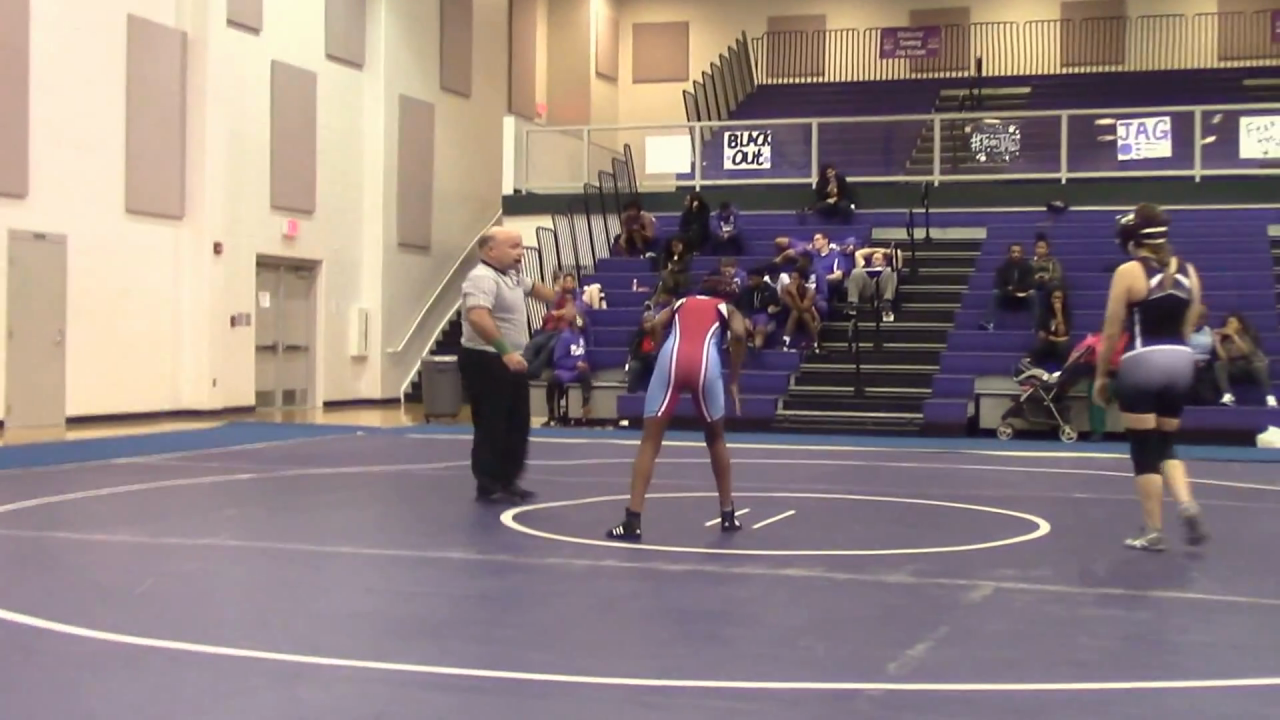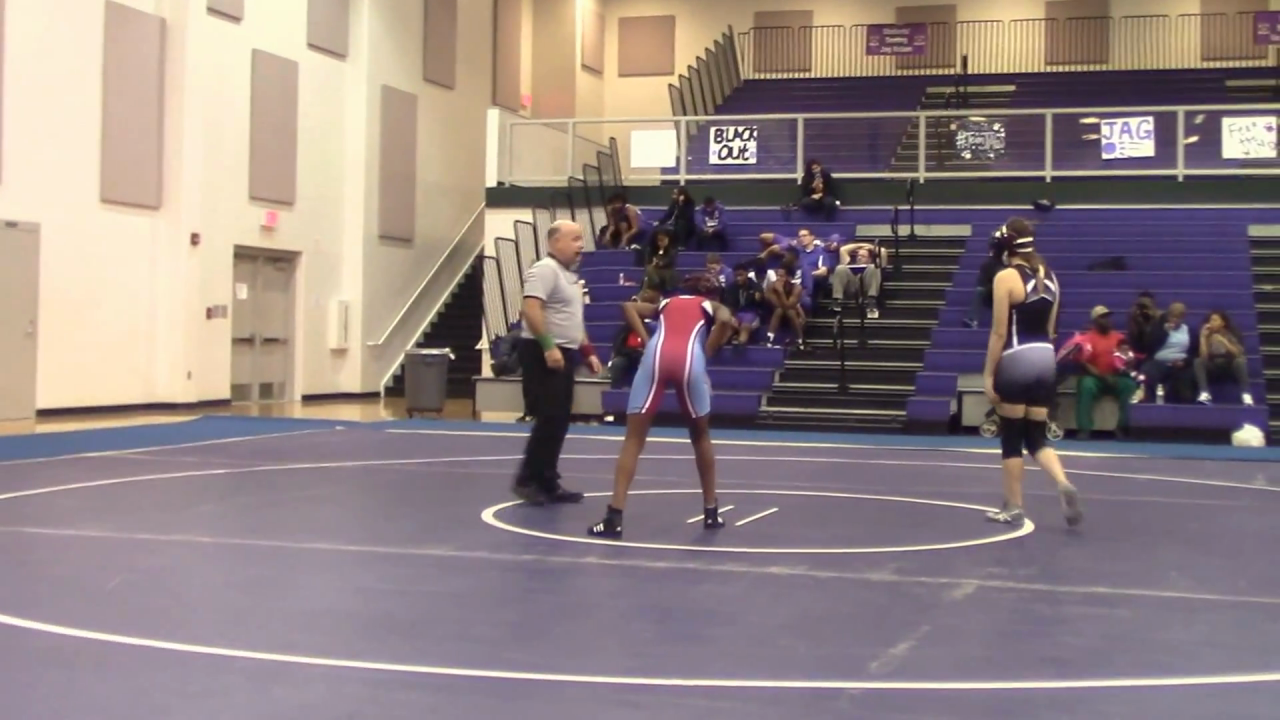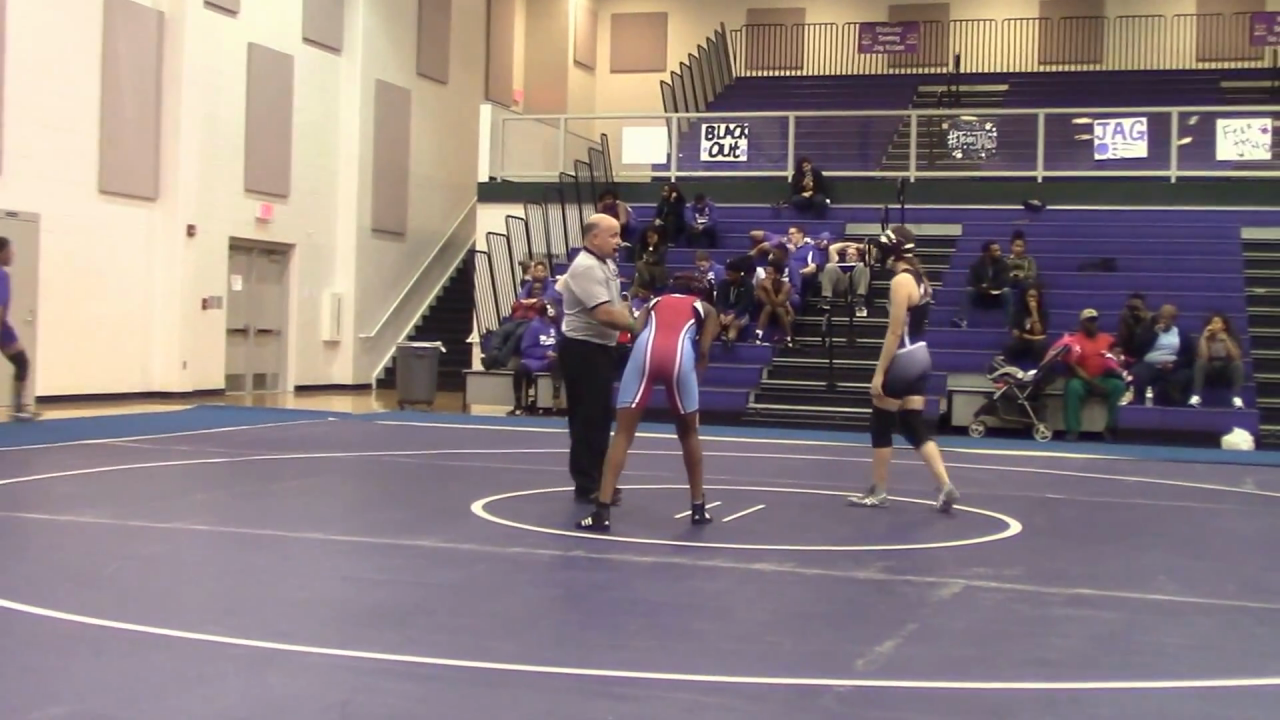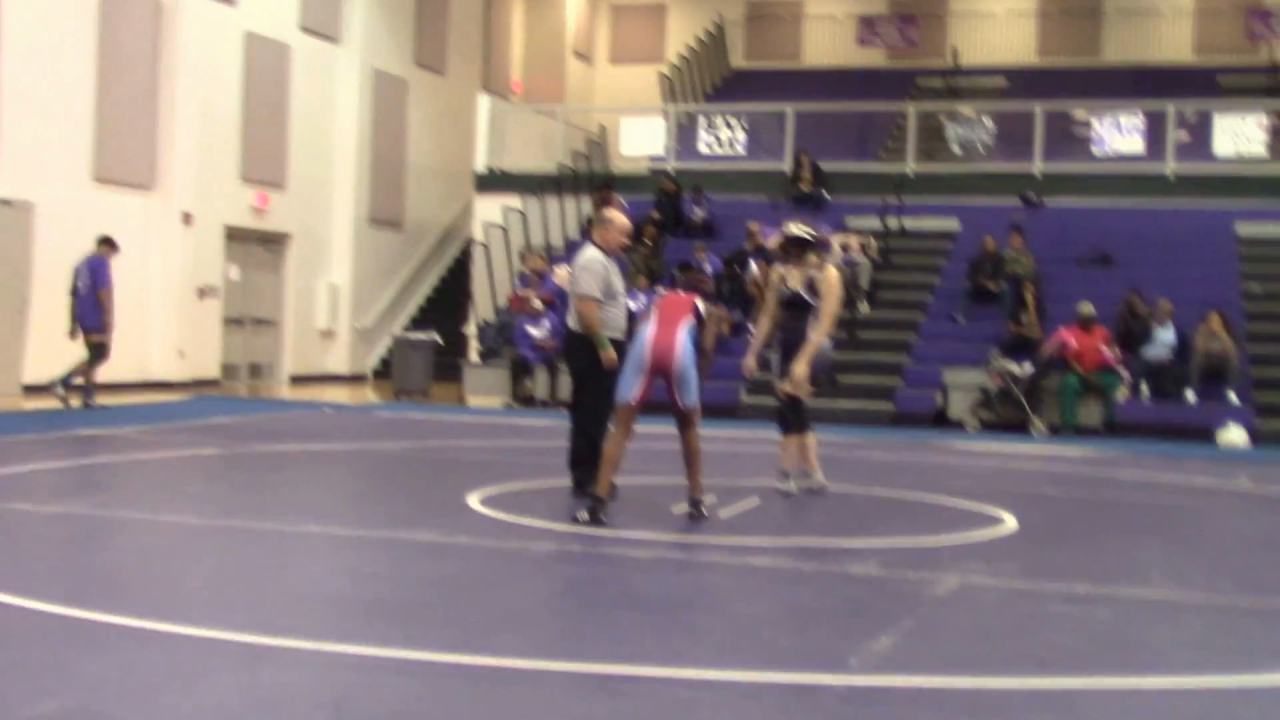
dt=1s
person 1, frame 1
left shoulder: (1127, 272)
right shoulder: (1187, 271)
left elbow: (1111, 332)
right elbow: (1187, 329)
left wrist: (1101, 375)
left hip: (1142, 364)
right hip: (1180, 364)
left knee: (1142, 452)
right knee: (1163, 447)
left ankle: (1153, 531)
right ankle: (1187, 505)
person 1, frame 2
left shoulder: (1006, 277)
right shoulder: (1049, 277)
left elbow: (999, 332)
right elbow: (1049, 328)
left wrist: (989, 375)
left hip: (1016, 361)
right hip: (1045, 359)
left knee: (1011, 438)
right knee: (1035, 437)
left ankle: (1013, 507)
right ankle: (1064, 486)
person 1, frame 3
left shoulder: (901, 281)
right shoulder: (919, 278)
left elbow: (895, 332)
left wrist: (880, 373)
left hip: (902, 359)
right hip: (920, 357)
left knee: (880, 426)
right knee: (914, 428)
left ankle: (878, 492)
right ankle: (945, 485)
person 1, frame 4
left shoulder: (827, 275)
right shoulder: (779, 272)
left elbow: (825, 323)
right elbow: (768, 315)
left wrist: (803, 361)
right wrist: (753, 352)
left hip: (811, 349)
right hip: (787, 349)
left knee: (789, 410)
right knee: (796, 414)
left ankle: (789, 473)
right ankle: (813, 474)
person 2, frame 1
left shoulder: (512, 274)
right shoulder: (481, 278)
left elbow: (533, 287)
right elbow: (478, 317)
right wrist: (506, 351)
left hip: (511, 361)
right hip: (482, 361)
left knee: (519, 424)
right knee: (491, 426)
left ankle: (506, 480)
right ankle: (488, 487)
person 2, frame 2
left shoulder: (570, 274)
right shoulder: (545, 269)
right elbow: (531, 309)
left wrist: (588, 352)
right wrist: (548, 347)
left hip: (565, 356)
right hip: (543, 355)
left knee: (558, 421)
right knee: (550, 418)
left ankle: (547, 484)
right ankle: (528, 479)
person 2, frame 3
left shoulder: (606, 264)
right shoulder: (586, 268)
left elbow: (617, 306)
right elbow: (605, 314)
left wrist: (635, 324)
right wrist: (638, 328)
left hip: (598, 349)
right hip: (583, 351)
left knee: (598, 417)
right knee: (590, 419)
left ankle: (588, 478)
right ankle: (587, 485)
person 2, frame 4
left shoulder: (605, 259)
right shoulder: (592, 260)
right elbow: (586, 308)
left wrist: (611, 345)
right wrist: (604, 346)
left hip: (605, 345)
right hip: (593, 346)
left knee: (596, 413)
right knee: (590, 413)
left ankle: (590, 474)
right ankle: (584, 478)
person 3, frame 1
left shoulder: (681, 303)
right shoulder: (728, 309)
left elbow: (657, 325)
right elbow: (739, 335)
right wrist: (733, 382)
left hip: (671, 359)
right hip: (705, 362)
left knee: (649, 443)
right knee: (716, 440)
left ankle: (632, 521)
right ankle: (728, 515)
person 3, frame 2
left shoulder: (665, 303)
right shoulder: (713, 306)
left elbow: (629, 307)
right elbow: (725, 322)
left wrist: (647, 341)
right wrist: (706, 355)
left hip: (656, 355)
right hip: (690, 358)
left knee: (633, 440)
right knee: (700, 437)
left ankle: (614, 518)
right ankle: (711, 512)
person 3, frame 3
left shoulder: (656, 302)
right shoulder: (706, 308)
left elbow: (637, 331)
right elbow: (702, 351)
right wrist: (694, 376)
left hip: (646, 349)
right hip: (680, 353)
left knee: (622, 434)
right knee: (689, 434)
left ankle: (602, 512)
right ankle: (698, 508)
person 3, frame 4
left shoulder: (662, 300)
right shoulder: (706, 309)
right elbow: (706, 348)
right wrist: (696, 379)
left hip: (647, 344)
right hip: (679, 348)
left knee: (620, 429)
right knee: (688, 428)
left ankle: (598, 505)
right ankle: (696, 502)
